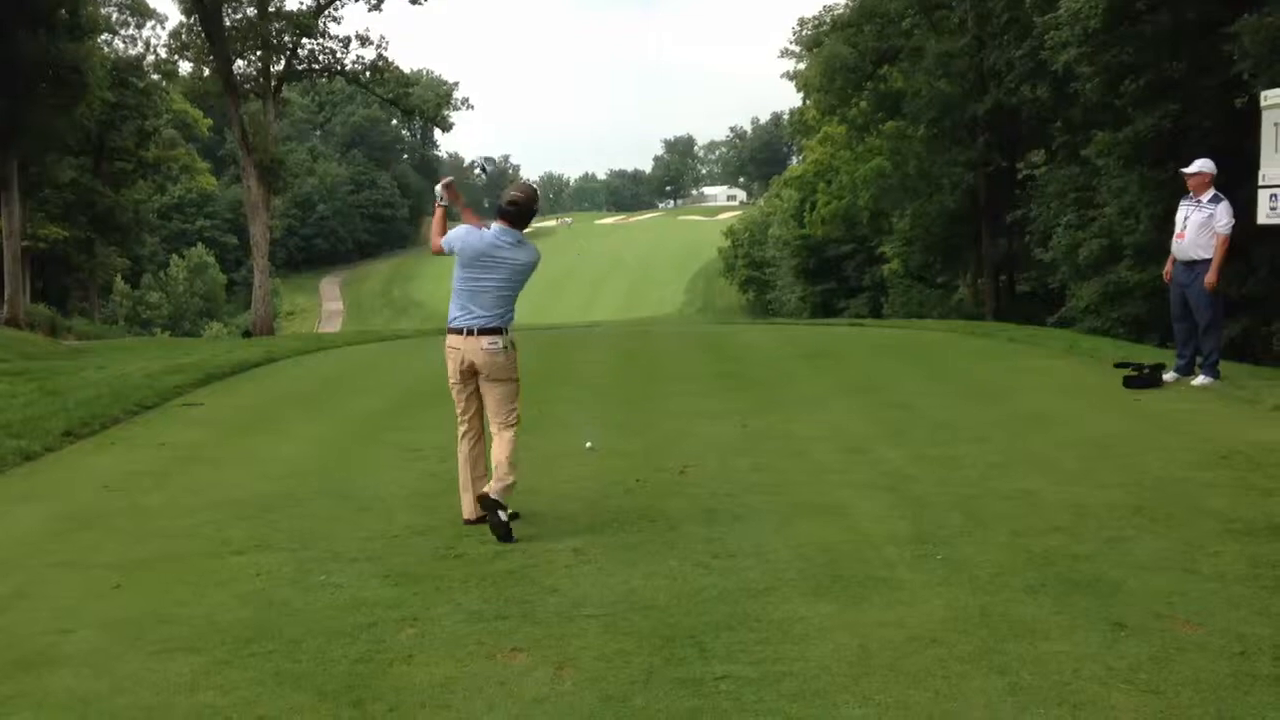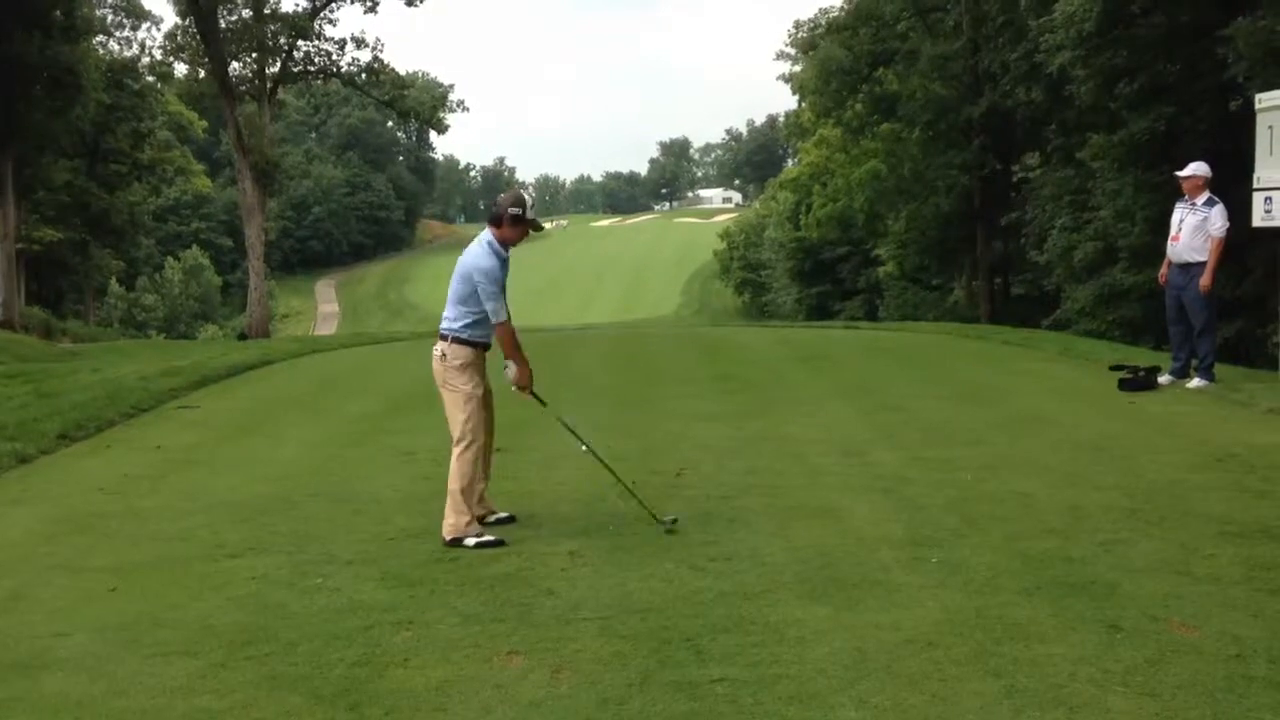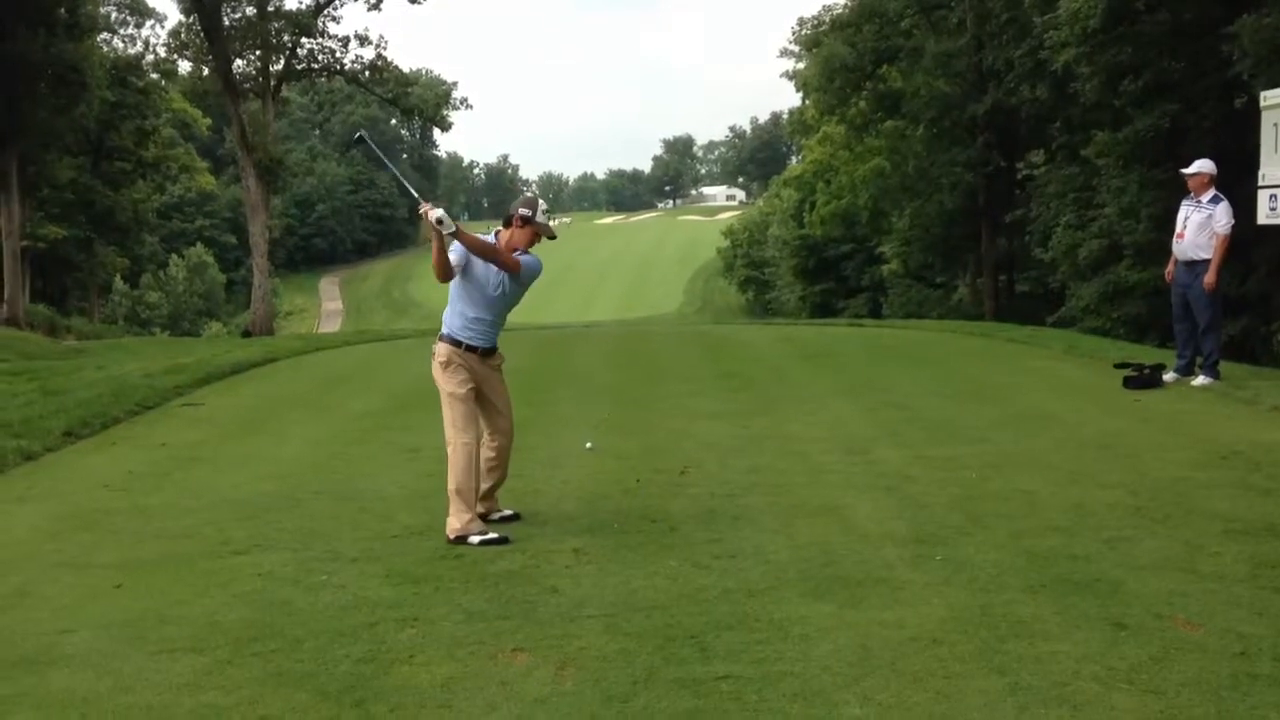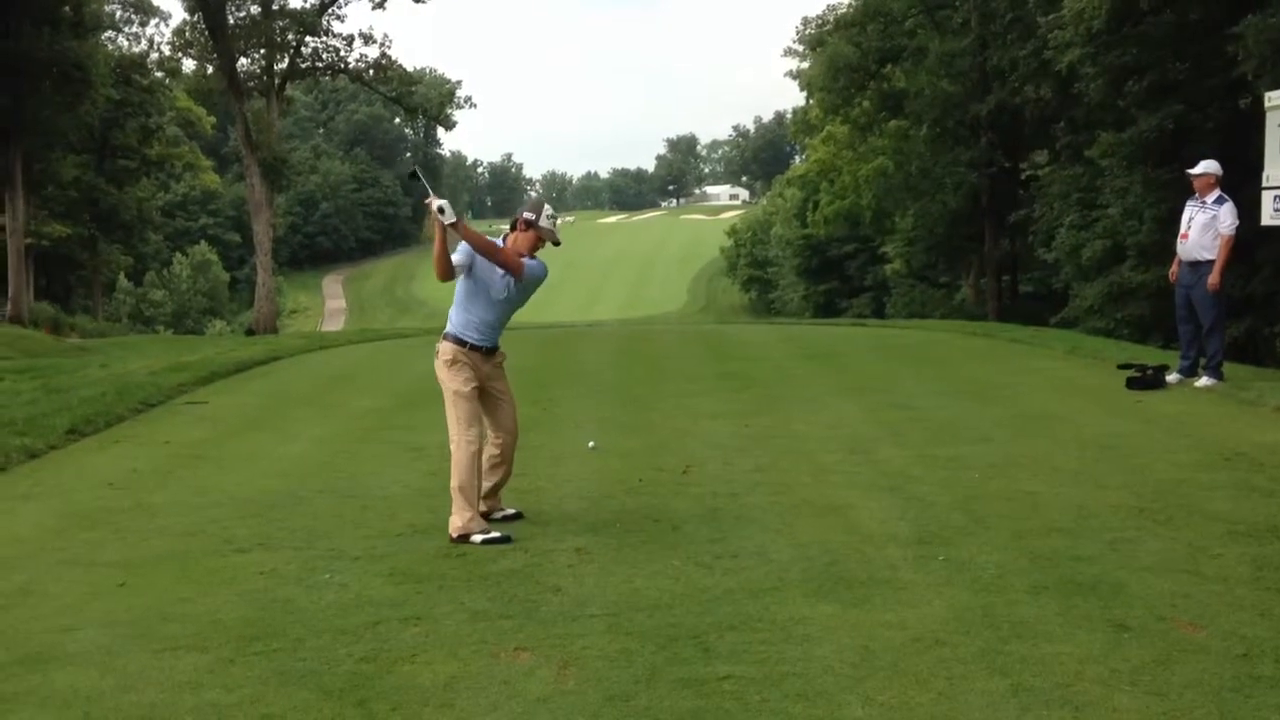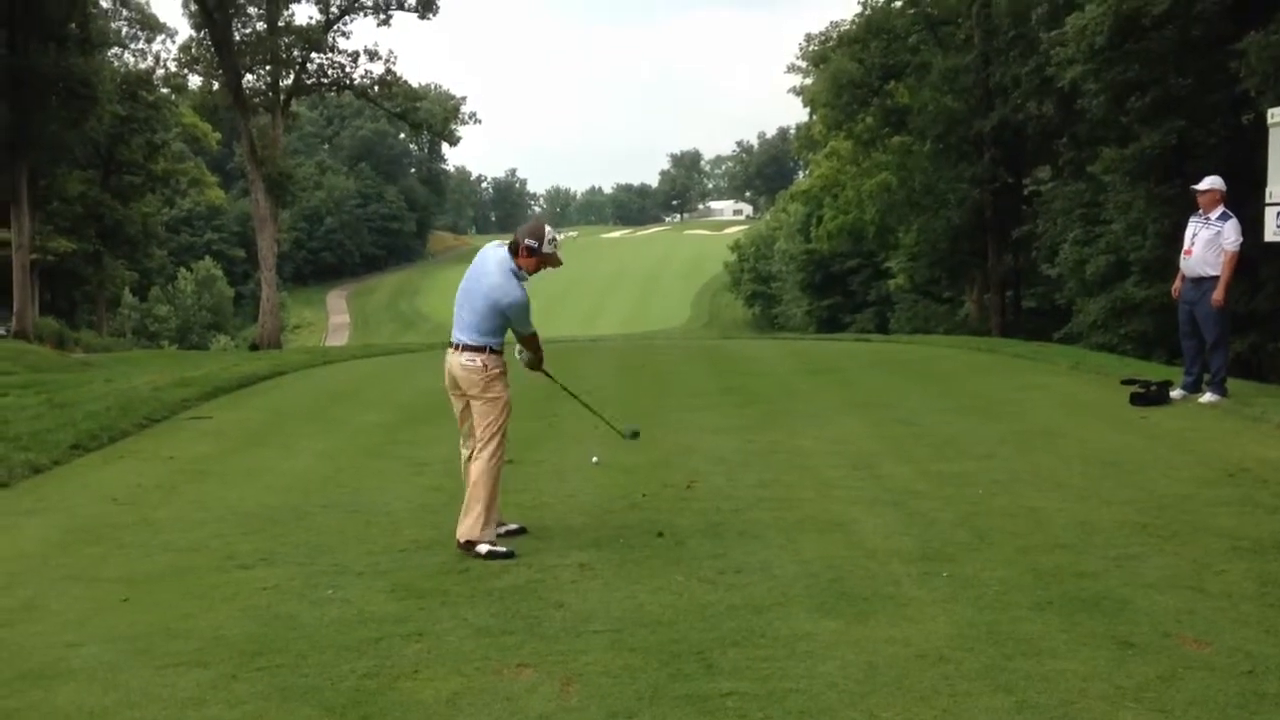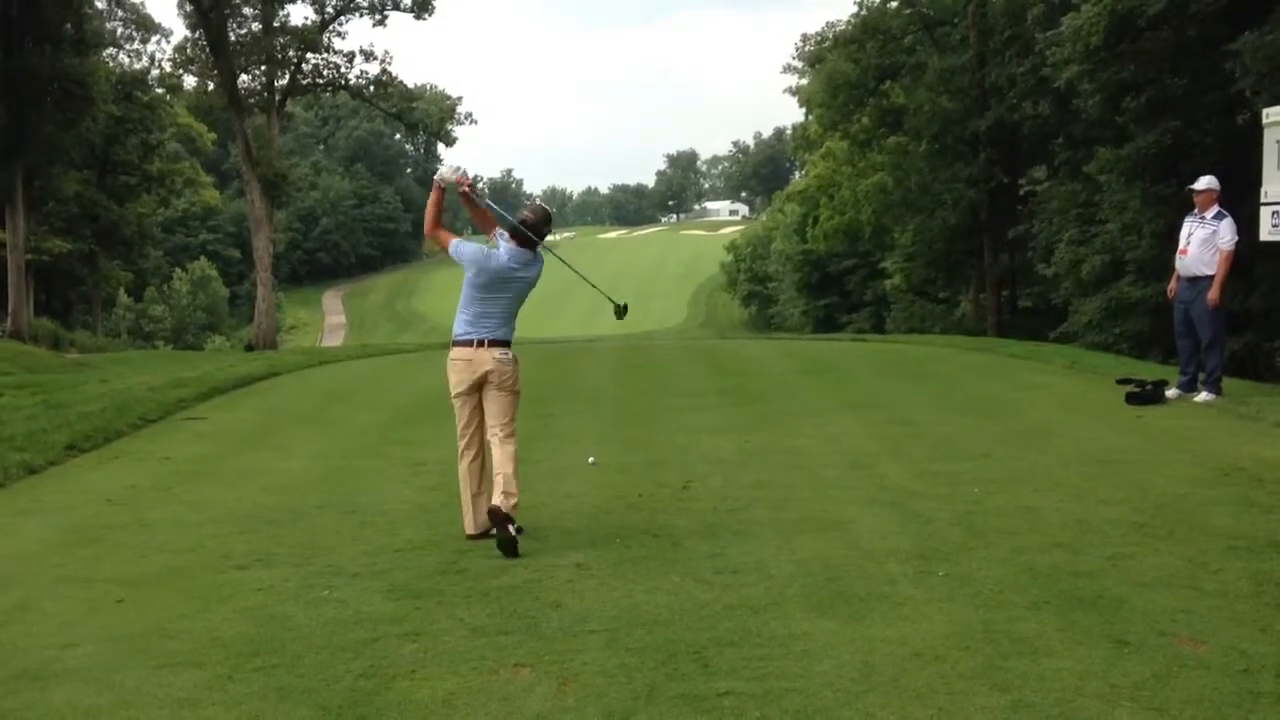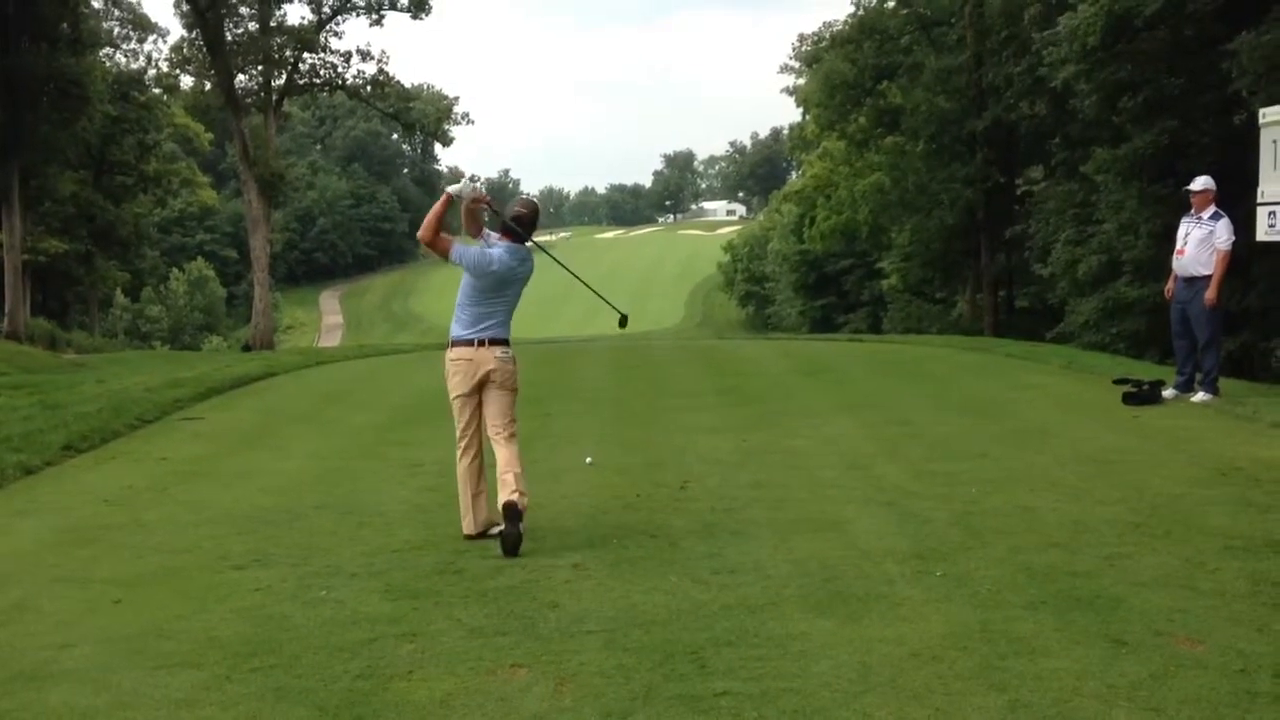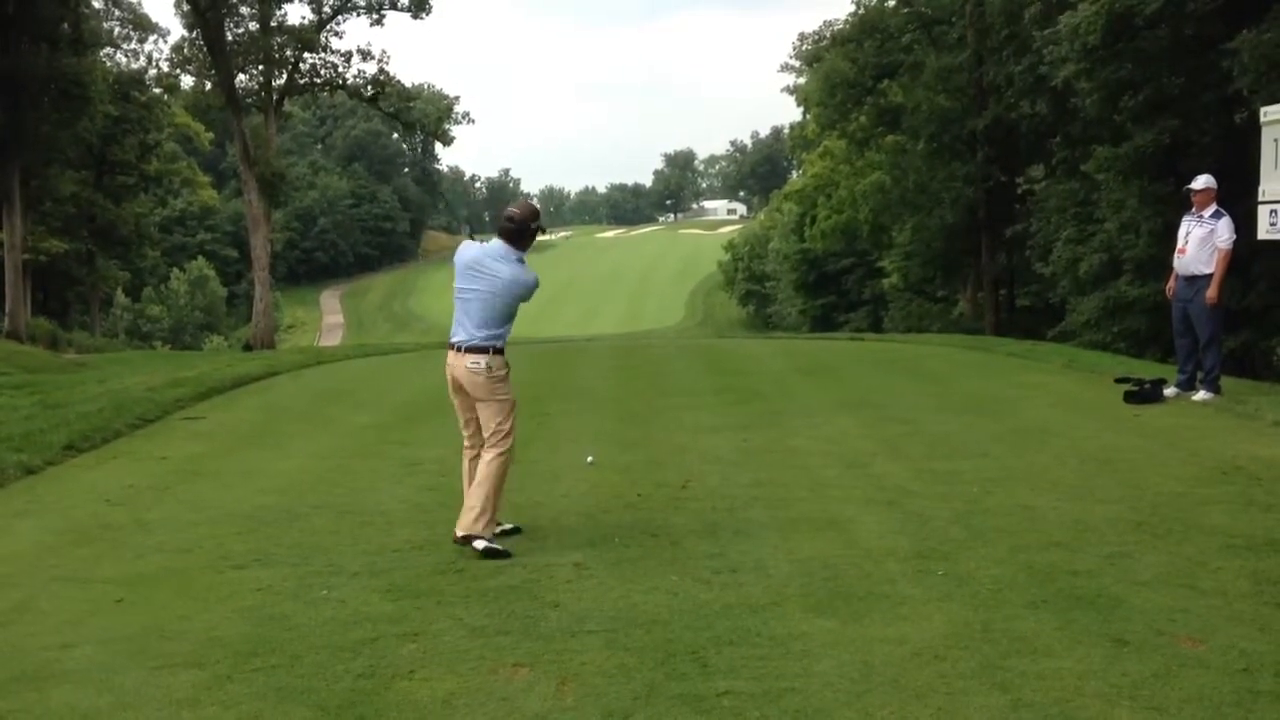
dt=0.4s
person 1, frame 1
left shoulder: (465, 237)
right shoulder: (530, 256)
left elbow: (435, 244)
left wrist: (443, 202)
right wrist: (458, 202)
left hip: (456, 342)
right hip: (496, 345)
left knee: (469, 427)
right knee: (505, 424)
left ankle: (475, 500)
right ankle: (495, 493)
person 1, frame 2
left shoulder: (497, 255)
right shoulder: (484, 260)
left elbow: (497, 317)
right elbow: (500, 323)
left wrist: (518, 363)
right wrist: (523, 367)
left hip: (472, 354)
right hip: (456, 354)
left knee: (482, 433)
right knee: (468, 438)
left ankle: (477, 507)
right ankle: (458, 526)
person 1, frame 3
left shoulder: (530, 265)
right shoulder: (465, 246)
left elbow: (493, 256)
right elbow: (443, 274)
left wrist: (453, 230)
right wrist: (437, 233)
left hip: (488, 358)
right hip: (453, 355)
left knee: (501, 433)
right knee: (464, 439)
left ankle: (484, 504)
right ankle: (462, 524)
person 1, frame 4
left shoulder: (536, 271)
right shoulder: (471, 248)
left elbow: (494, 255)
right elbow: (443, 274)
left wrist: (455, 223)
right wrist: (440, 227)
left hip: (490, 357)
right hip: (456, 353)
left knee: (505, 433)
right knee: (467, 436)
left ankle: (487, 504)
right ankle: (464, 523)
person 1, frame 5
left shoulder: (491, 250)
right shoulder: (515, 295)
right elbow: (526, 336)
right wrist: (536, 358)
left hip: (454, 358)
right hip: (483, 365)
left knee: (473, 445)
right knee: (489, 449)
left ankle: (486, 521)
right ankle: (473, 534)
person 1, frame 6
left shoulder: (484, 260)
right shoulder: (535, 265)
left elbow: (431, 230)
right elbow: (493, 227)
left wrist: (441, 185)
right wrist: (469, 194)
left hip: (462, 356)
right hip: (500, 357)
left knee: (469, 443)
right knee: (502, 436)
left ankle: (477, 520)
right ankle: (501, 507)
person 1, frame 7
left shoulder: (484, 259)
right shoulder: (525, 260)
left elbow: (426, 236)
right elbow: (480, 233)
left wrist: (451, 195)
right wrist: (471, 203)
left hip: (461, 357)
right hip: (500, 357)
left knee: (468, 444)
right knee: (504, 437)
left ankle: (476, 521)
right ankle: (512, 502)
person 1, frame 8
left shoulder: (466, 251)
right shoulder: (527, 280)
left hip: (457, 358)
right hip: (487, 364)
left knee: (475, 445)
right knee: (498, 447)
left ankle: (481, 520)
right ankle: (472, 530)
person 2, frame 1
left shoulder: (1219, 204)
right shoulder: (1185, 201)
left elbow: (1223, 239)
left wrist: (1213, 271)
right wrist: (1170, 263)
left hip: (1201, 269)
right hip: (1180, 267)
left knee: (1206, 321)
right knee: (1180, 319)
left ankle: (1209, 370)
right ankle: (1183, 366)
person 2, frame 2
left shoulder: (1214, 207)
right shoulder: (1180, 204)
left elbow: (1217, 242)
left wrist: (1208, 274)
right wrist: (1165, 265)
left hip: (1196, 271)
right hip: (1175, 270)
left knee: (1201, 324)
right knee: (1176, 322)
left ankle: (1205, 373)
right ankle: (1178, 369)
person 2, frame 3
left shoulder: (1219, 204)
right shoulder: (1186, 201)
left elbow: (1222, 240)
left wrist: (1212, 272)
right wrist: (1172, 263)
left hip: (1202, 268)
right hip: (1182, 268)
left knee: (1207, 321)
right knee: (1181, 319)
left ankle: (1210, 370)
right ankle: (1184, 366)
person 2, frame 4
left shoulder: (1224, 205)
right shoulder: (1191, 202)
left elbow: (1227, 240)
left wrist: (1216, 272)
right wrist: (1176, 263)
left hip: (1205, 269)
right hip: (1186, 268)
left knee: (1210, 322)
right knee: (1185, 320)
left ankle: (1213, 371)
right ankle: (1187, 367)
person 2, frame 5
left shoulder: (1227, 222)
right shoulder: (1194, 218)
left elbow: (1230, 257)
left wrist: (1220, 289)
right wrist: (1179, 280)
left hip: (1209, 286)
right hip: (1189, 284)
left knee: (1214, 339)
right knee: (1188, 336)
left ankle: (1216, 388)
right ankle: (1190, 383)
person 2, frame 6
left shoulder: (1223, 221)
right shoulder: (1189, 218)
left elbow: (1226, 256)
left wrist: (1216, 288)
right wrist: (1174, 280)
left hip: (1205, 285)
right hip: (1185, 284)
left knee: (1210, 338)
right knee: (1184, 336)
left ankle: (1212, 387)
right ankle: (1186, 382)
person 2, frame 7
left shoulder: (1219, 221)
right shoulder: (1186, 219)
left elbow: (1223, 256)
left wrist: (1213, 288)
right wrist: (1171, 280)
left hip: (1202, 285)
right hip: (1181, 284)
left knee: (1206, 338)
right knee: (1181, 336)
left ankle: (1208, 387)
right ankle: (1183, 383)
person 2, frame 8
left shoulder: (1220, 220)
right shoulder: (1187, 217)
left elbow: (1224, 254)
left wrist: (1214, 286)
right wrist: (1173, 278)
left hip: (1203, 283)
right hip: (1182, 282)
left knee: (1207, 337)
right knee: (1182, 335)
left ankle: (1210, 385)
right ankle: (1184, 381)
